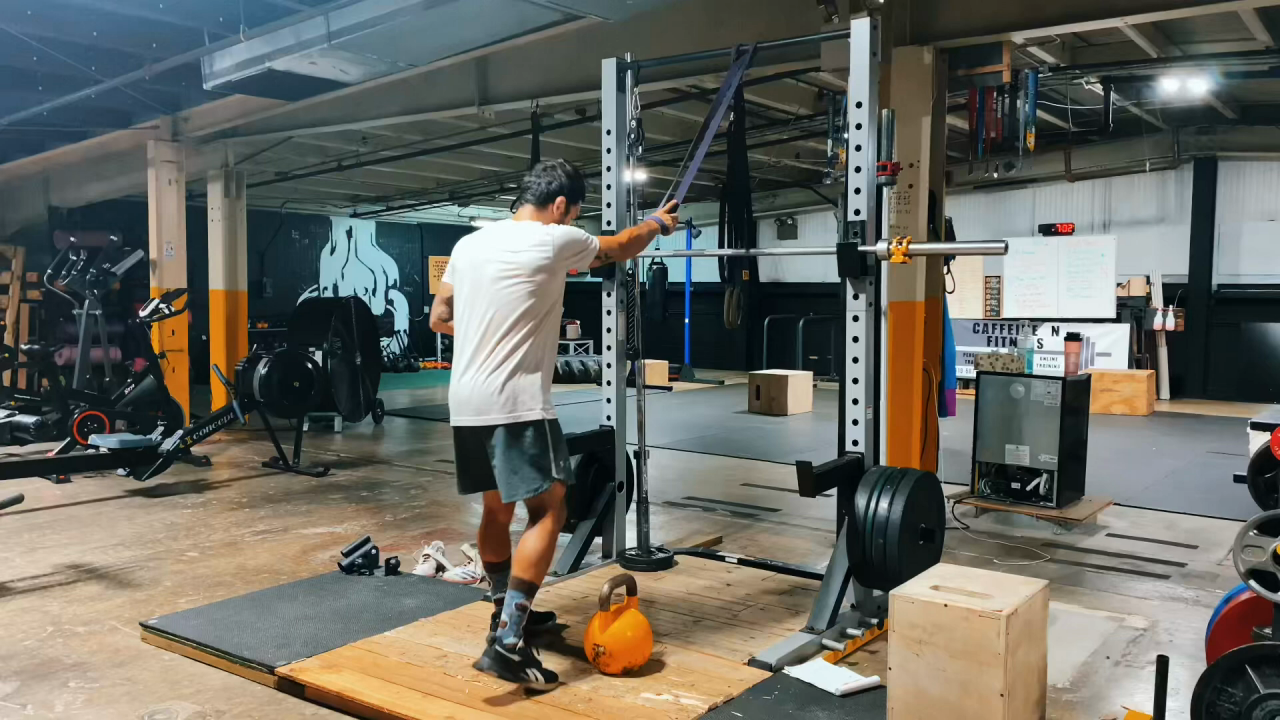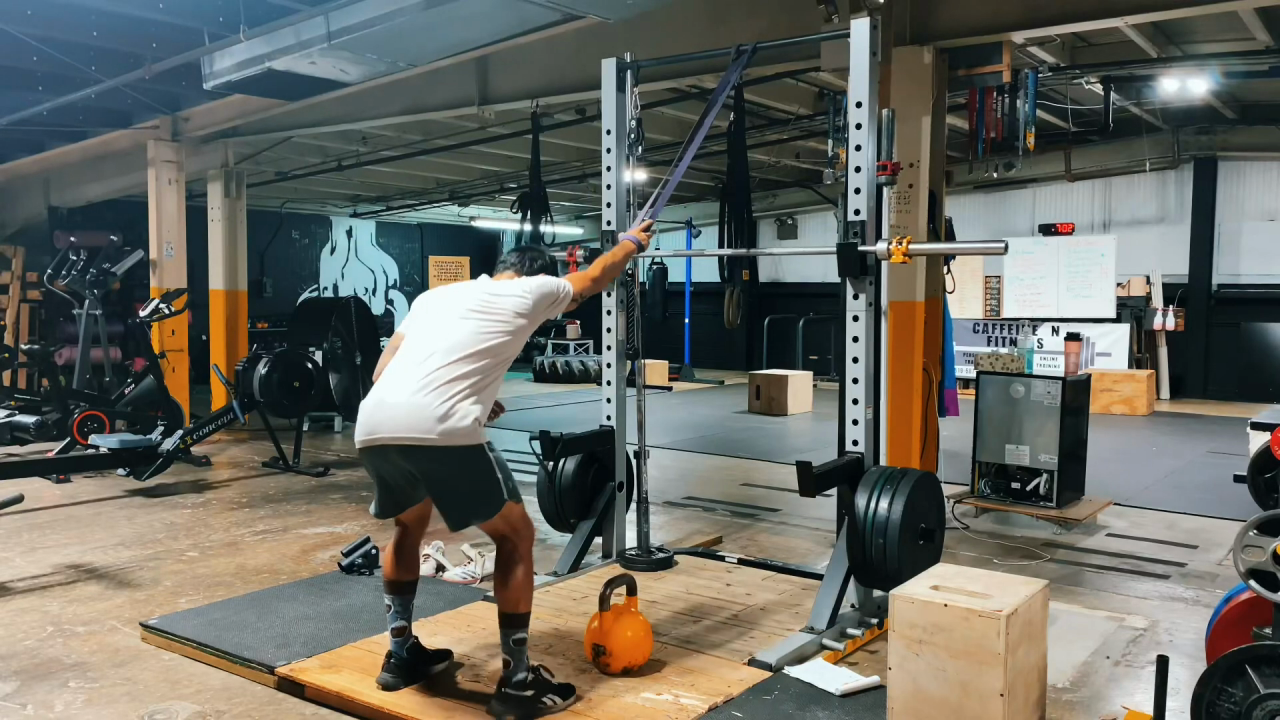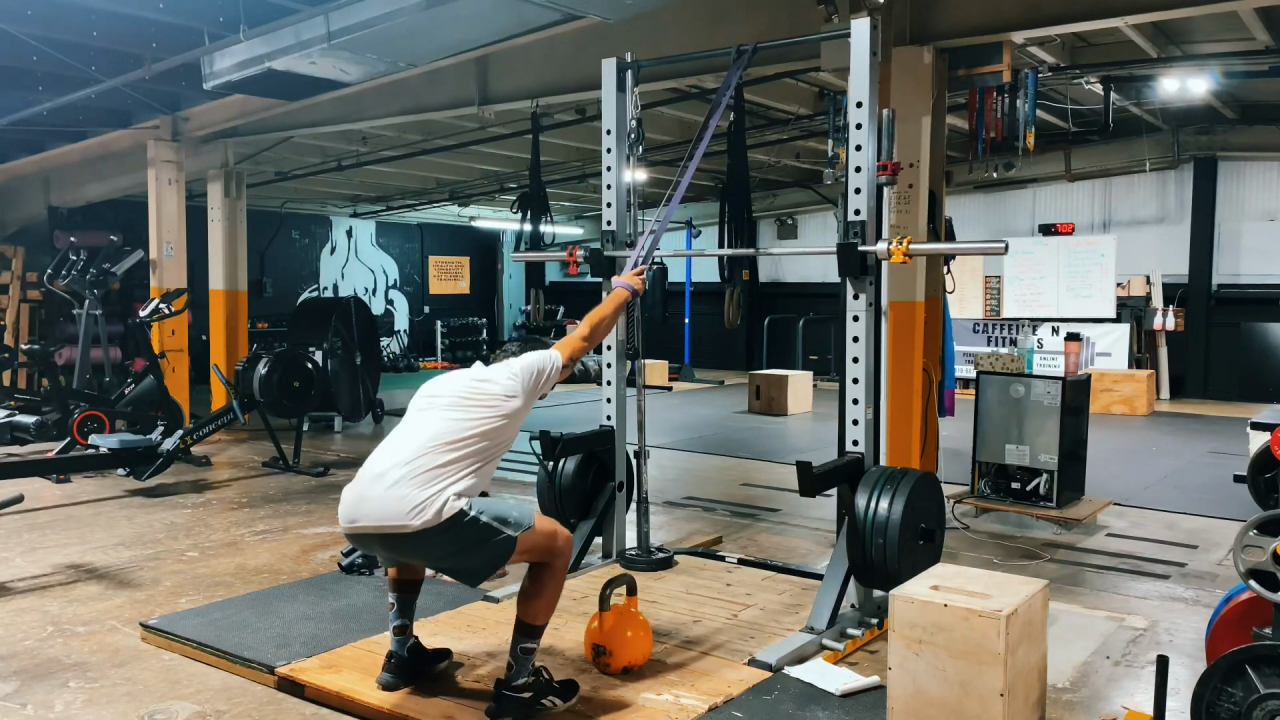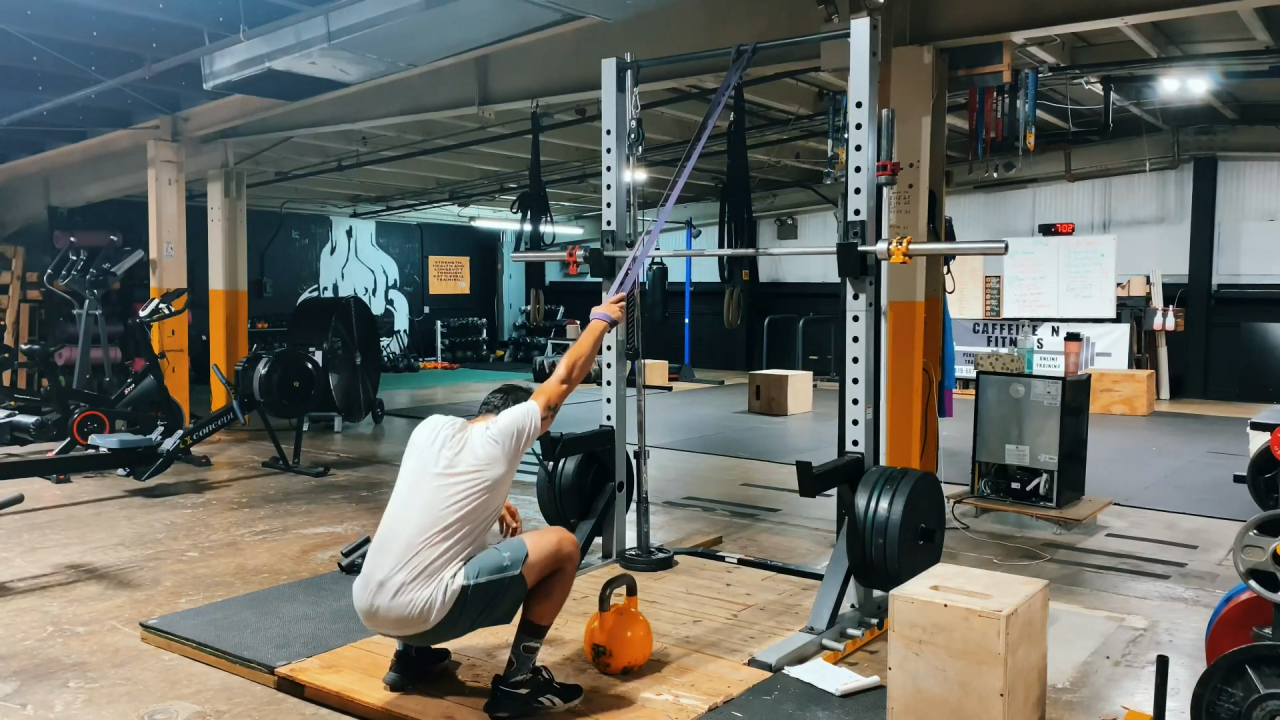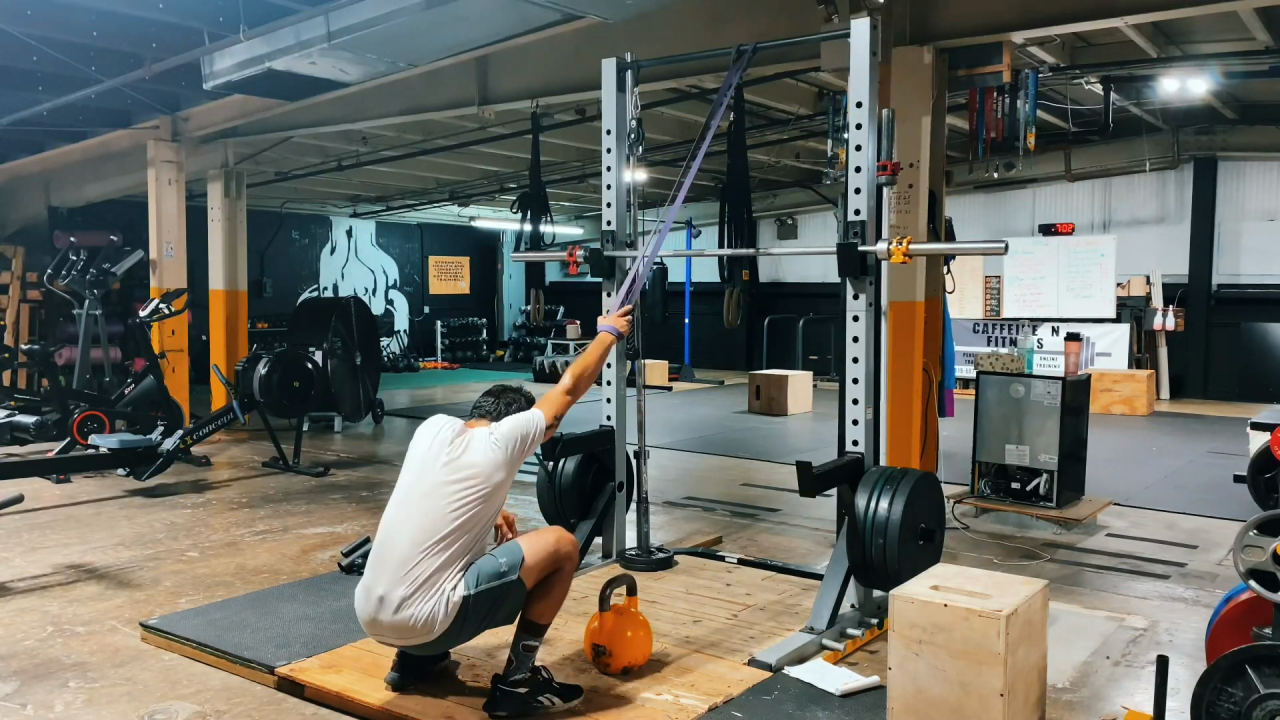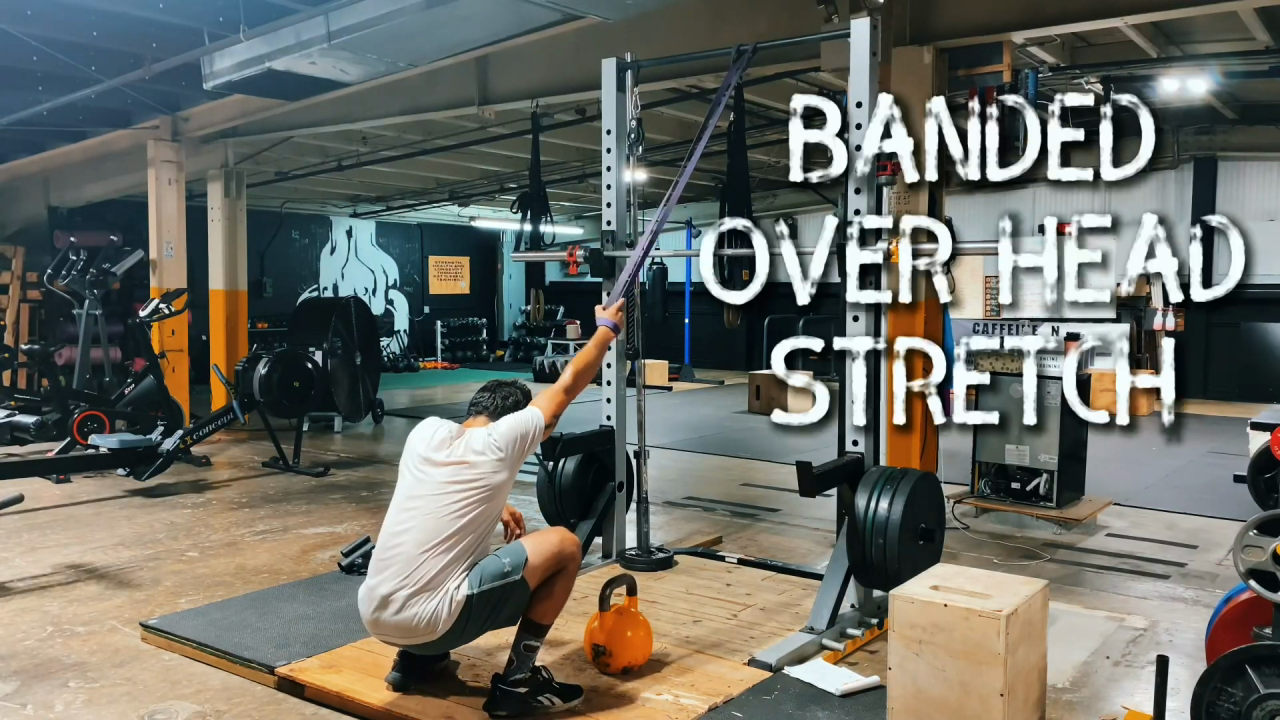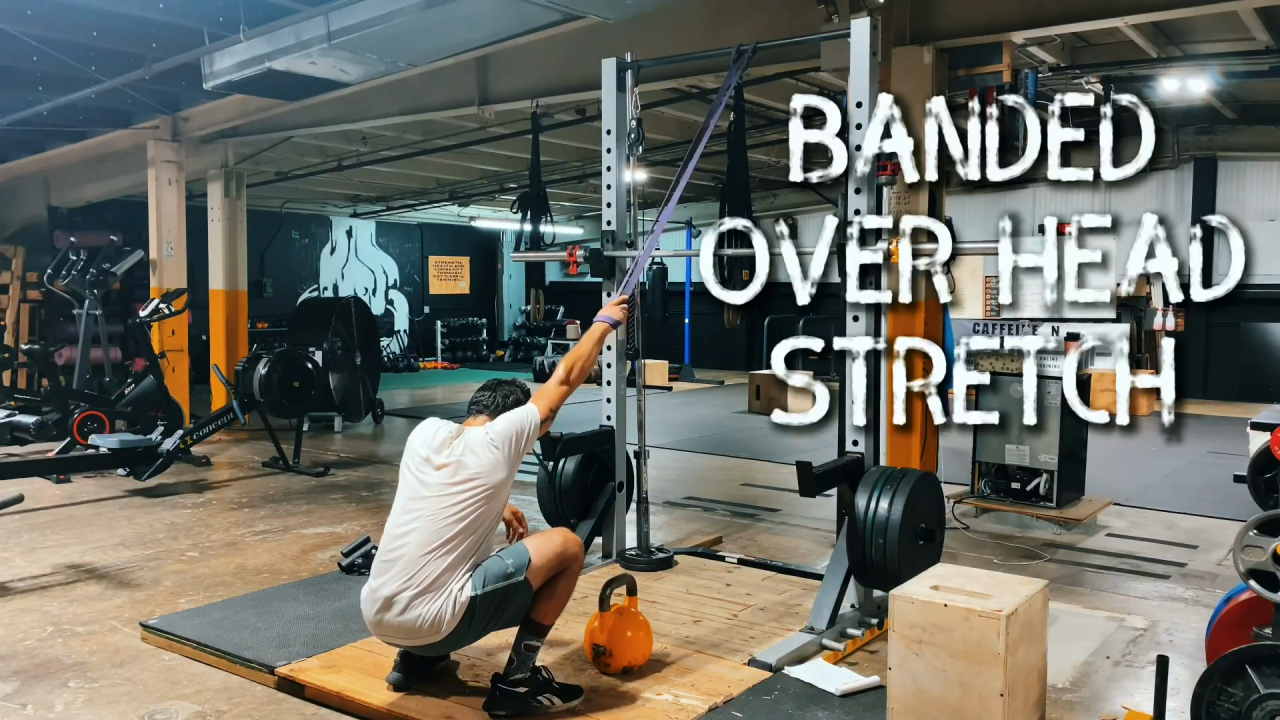
dt=0.7s
person 1, frame 1
left shoulder: (468, 245)
right shoulder: (555, 240)
left elbow: (440, 318)
right elbow: (618, 249)
right wrist: (659, 222)
left hip: (465, 401)
right hip: (515, 401)
left knee: (497, 508)
right knee: (547, 509)
left ankle: (508, 612)
right ankle: (506, 646)
person 1, frame 2
left shoulder: (435, 295)
right shoulder: (529, 292)
right elbow: (593, 278)
right wrist: (632, 242)
left hip: (372, 425)
right hip: (438, 429)
left knee: (410, 523)
right knee: (516, 535)
left ankle: (401, 653)
person 1, frame 3
left shoulder: (441, 381)
right shoulder: (518, 376)
right elbow: (585, 336)
left wrist: (490, 514)
right wrist: (624, 289)
left hip: (354, 518)
right hip: (414, 518)
right knee: (556, 543)
left ankle: (402, 656)
person 1, frame 4
left shoulder: (431, 428)
right shoulder: (500, 437)
right elbow: (564, 379)
right wrist: (602, 320)
left hip: (368, 605)
right hip: (422, 612)
right knee: (563, 546)
left ankle: (410, 657)
right ankle: (517, 684)
person 1, frame 5
left shoulder: (434, 428)
right shoulder: (500, 442)
right elbow: (569, 388)
right wrist: (608, 332)
left hip: (370, 615)
right hip: (425, 622)
right knee: (561, 545)
left ankle: (411, 659)
right ankle: (515, 684)
person 1, frame 6
left shoulder: (427, 431)
right shoulder: (500, 441)
right elbow: (568, 385)
right wrist: (607, 328)
left hip: (373, 615)
right hip: (428, 621)
right knee: (565, 544)
left ankle: (413, 659)
right ankle: (516, 683)
person 1, frame 7
left shoulder: (426, 432)
right shoulder: (498, 439)
right elbow: (565, 379)
right wrist: (604, 322)
left hip: (376, 617)
right hip: (431, 623)
right knee: (566, 545)
left ankle: (413, 660)
right ankle: (516, 683)
